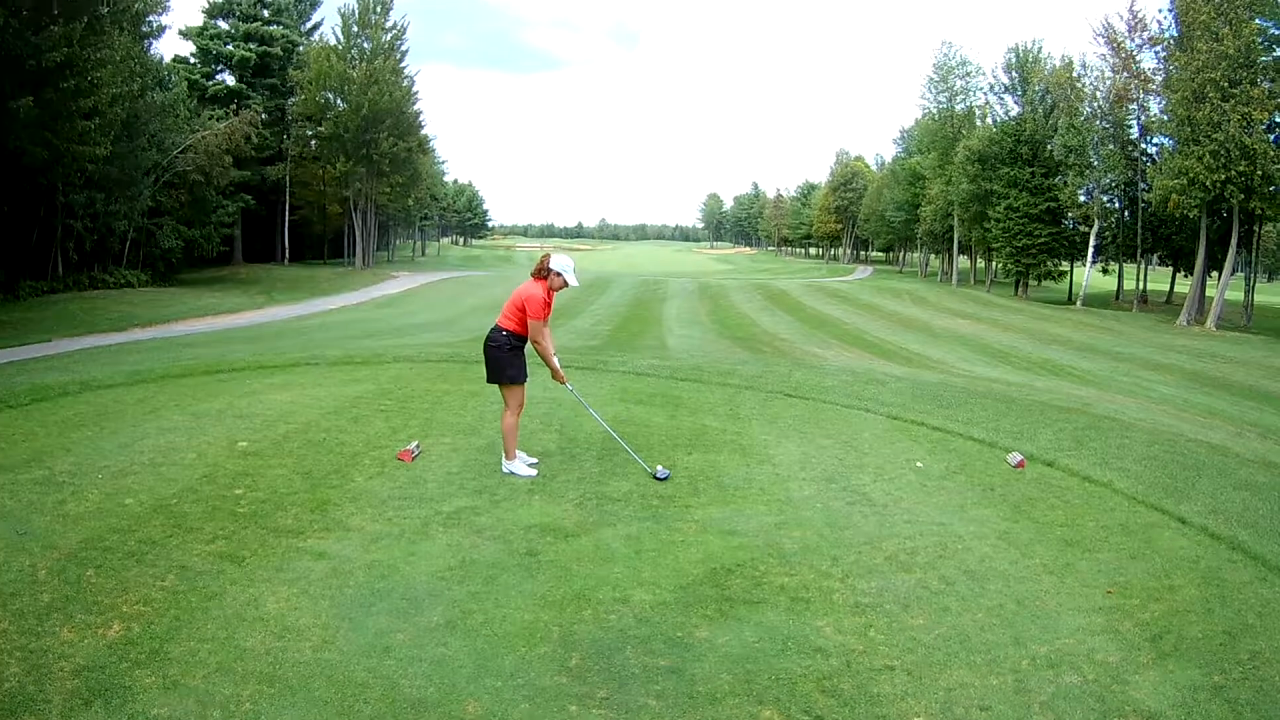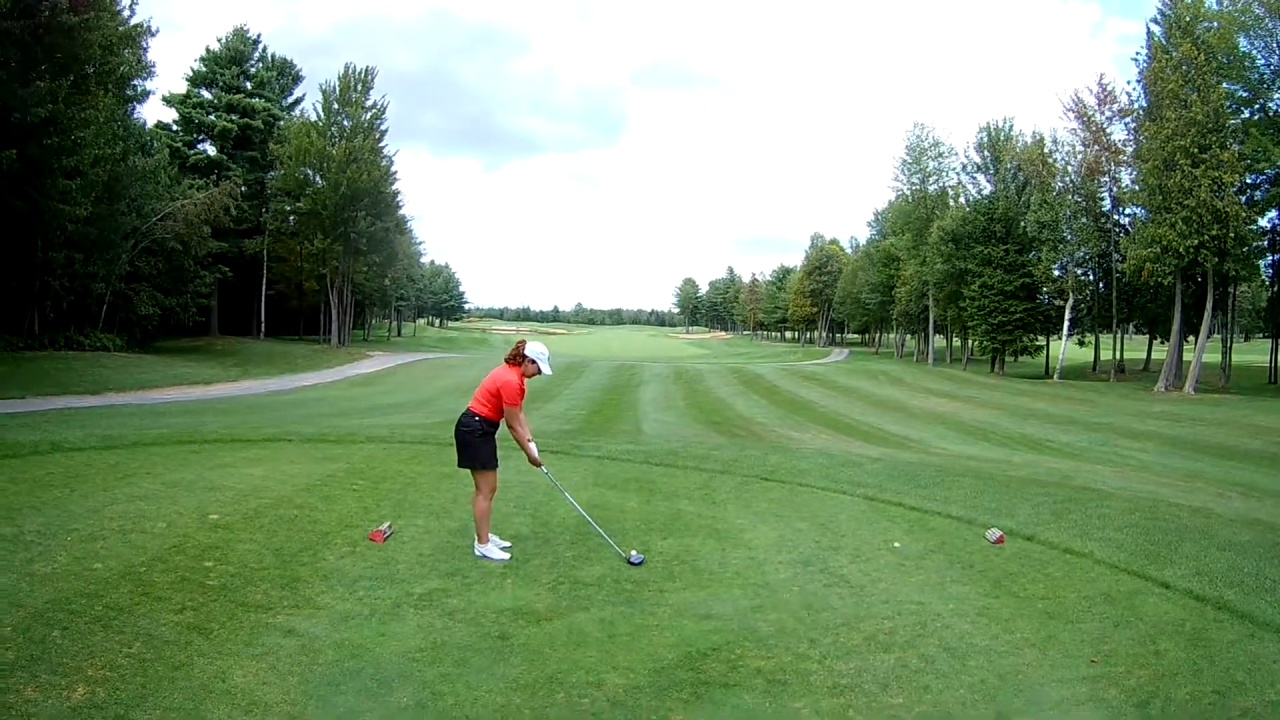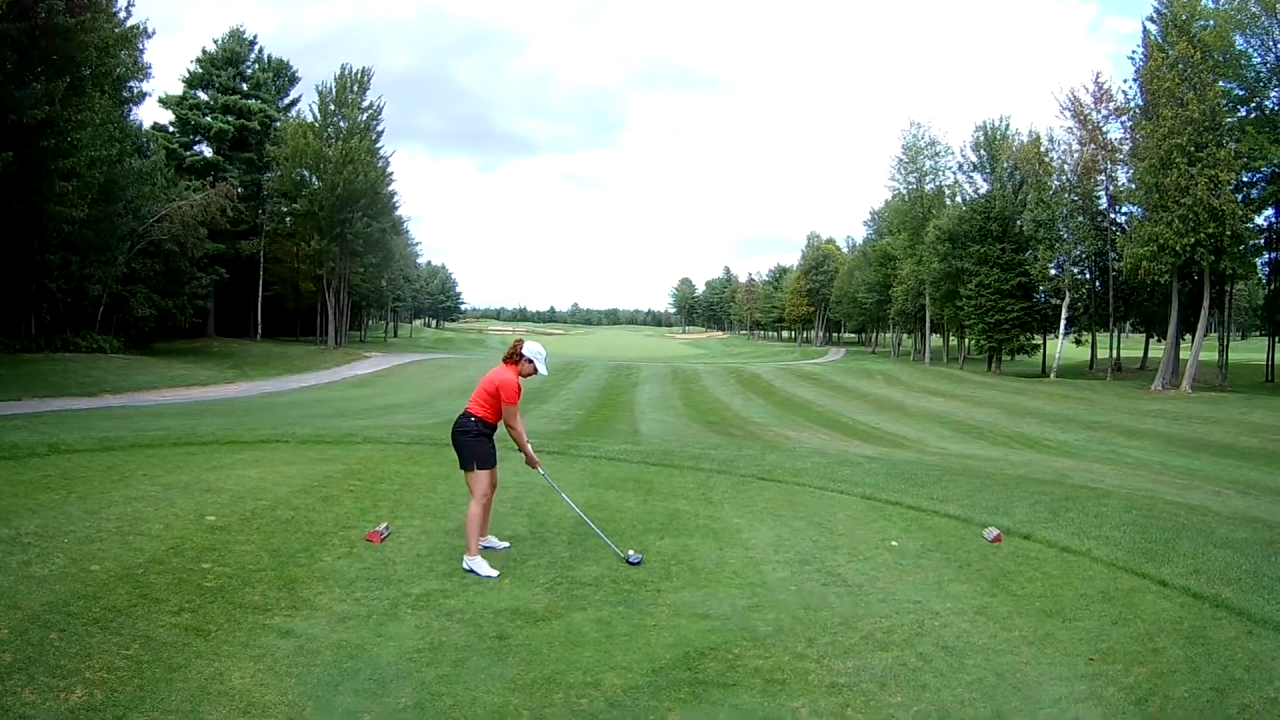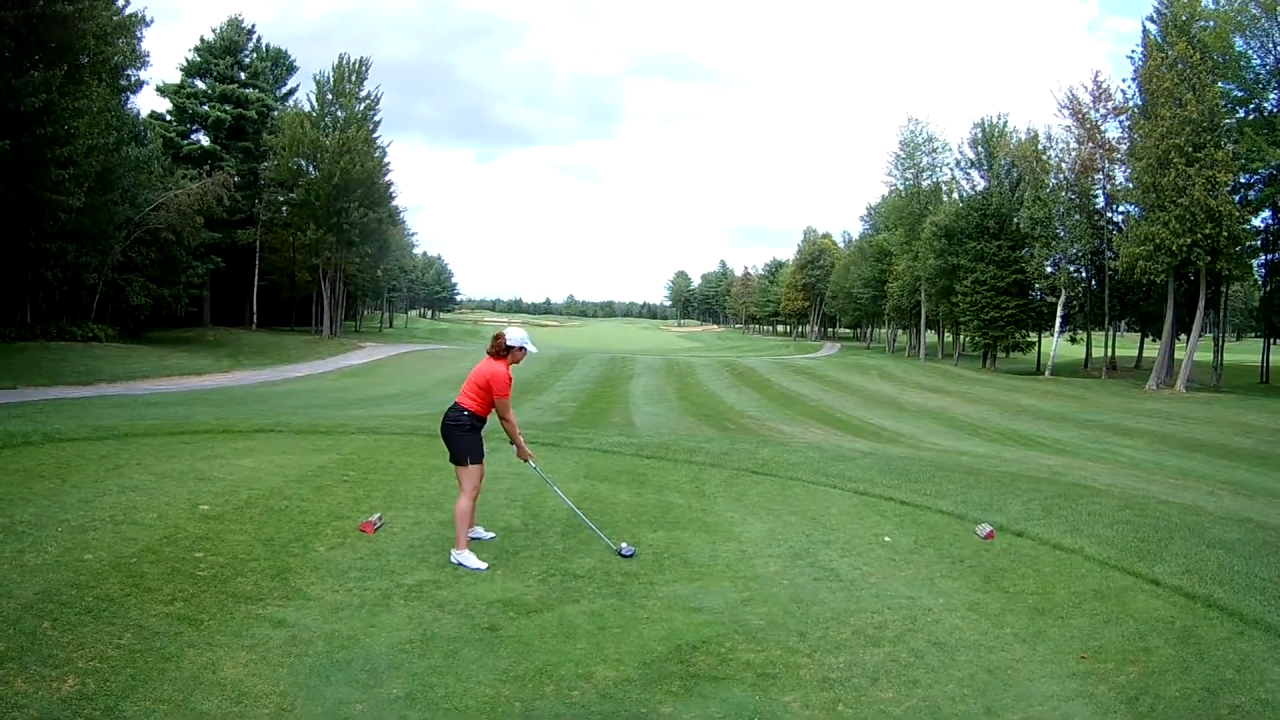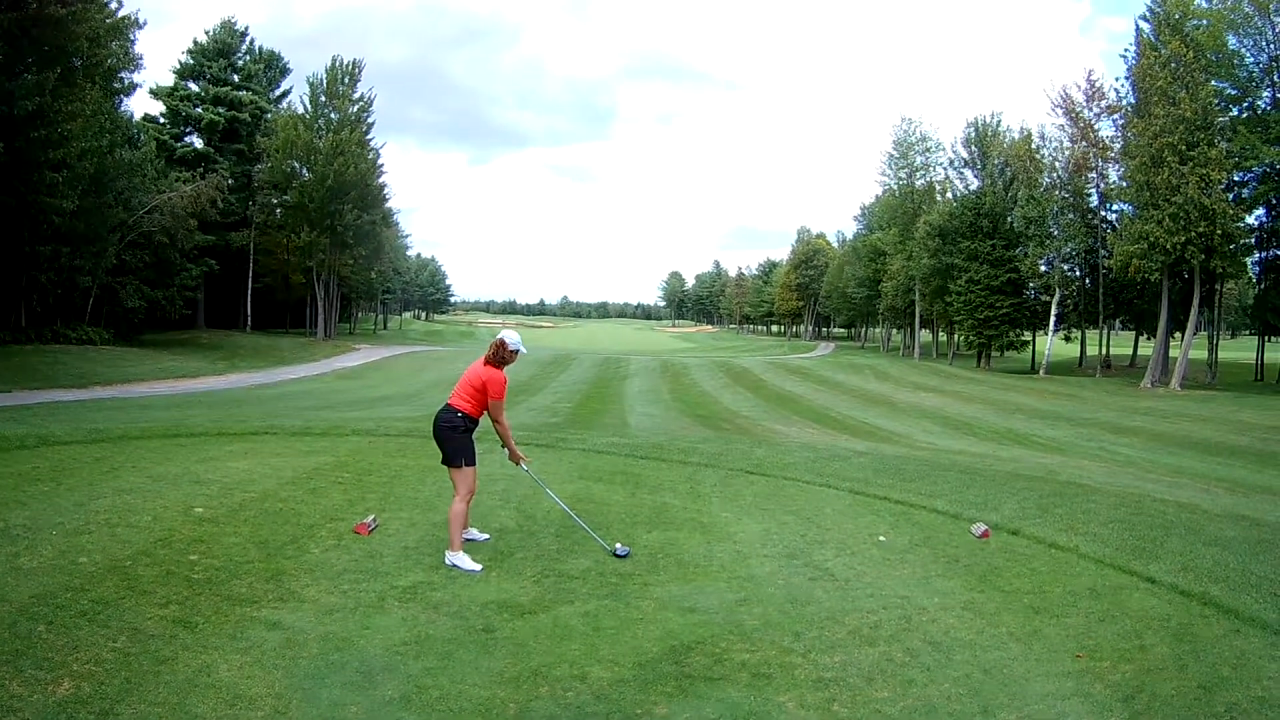
dt=1s
person 1, frame 1
left shoulder: (546, 290)
right shoulder: (535, 295)
left elbow: (545, 327)
right elbow: (536, 339)
left wrist: (554, 358)
right wrist: (554, 369)
left hip: (512, 344)
right hip: (503, 344)
left knee: (516, 404)
right knee: (513, 406)
left ankle: (511, 453)
right ankle: (510, 461)
person 1, frame 2
left shoulder: (513, 373)
right shoulder: (511, 381)
left elbow: (519, 413)
right elbow: (512, 425)
left wrist: (531, 442)
right wrist: (529, 454)
left hip: (480, 428)
right hip: (475, 430)
left knee: (488, 488)
right knee: (486, 490)
left ankle: (484, 536)
right ankle: (482, 545)
person 1, frame 3
left shoulder: (507, 373)
right shoulder: (508, 380)
left elbow: (514, 416)
right elbow: (511, 424)
left wrist: (527, 445)
right wrist: (529, 455)
left hip: (478, 430)
right hip: (472, 432)
left knee: (490, 486)
right knee: (480, 496)
left ankle: (483, 537)
right ankle: (472, 557)
person 1, frame 4
left shoulder: (496, 364)
right shoulder: (499, 373)
left elbow: (505, 410)
right elbow: (505, 417)
left wrist: (517, 439)
right wrist: (520, 446)
left hip: (464, 423)
right hip: (462, 426)
left knee: (475, 480)
right knee: (470, 489)
left ankle: (470, 528)
right ankle: (460, 551)
person 1, frame 5
left shoulder: (487, 364)
right shoulder: (495, 376)
left elbow: (494, 413)
right elbow: (498, 419)
left wrist: (510, 443)
right wrist: (512, 450)
left hip: (453, 423)
right hip: (455, 427)
left knee: (466, 484)
right knee: (464, 492)
left ankle: (464, 530)
right ankle: (454, 553)
